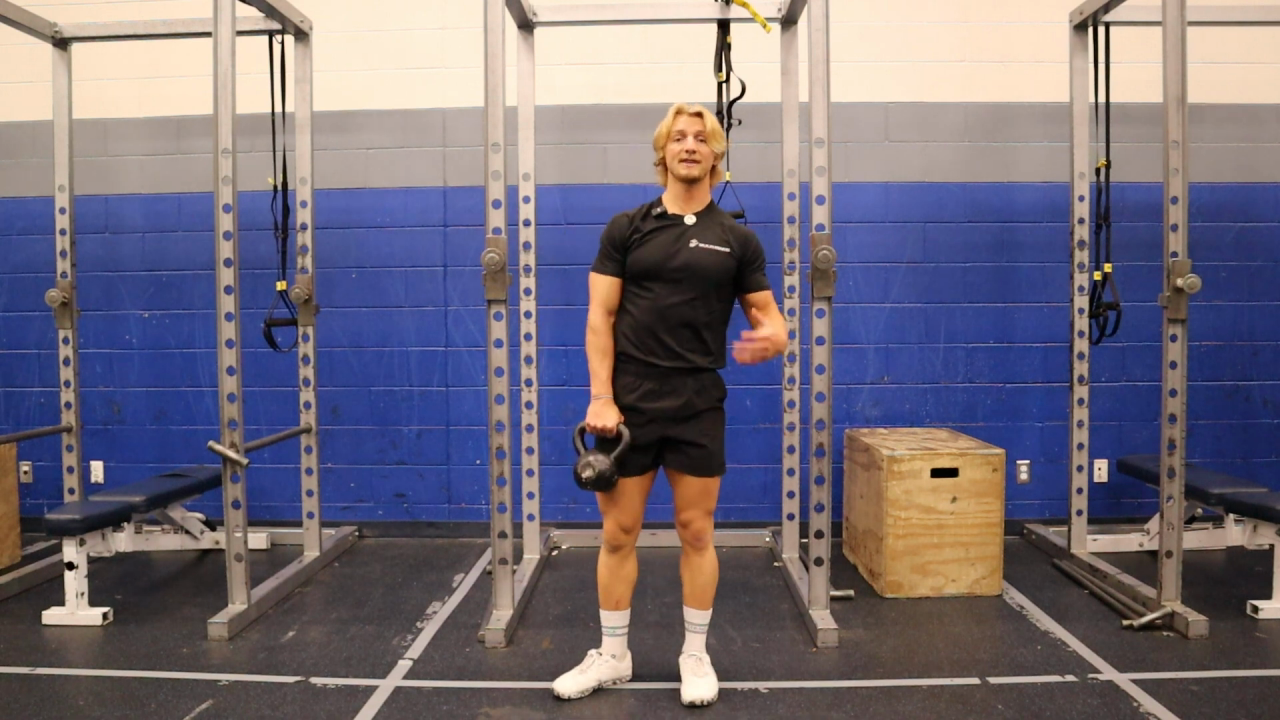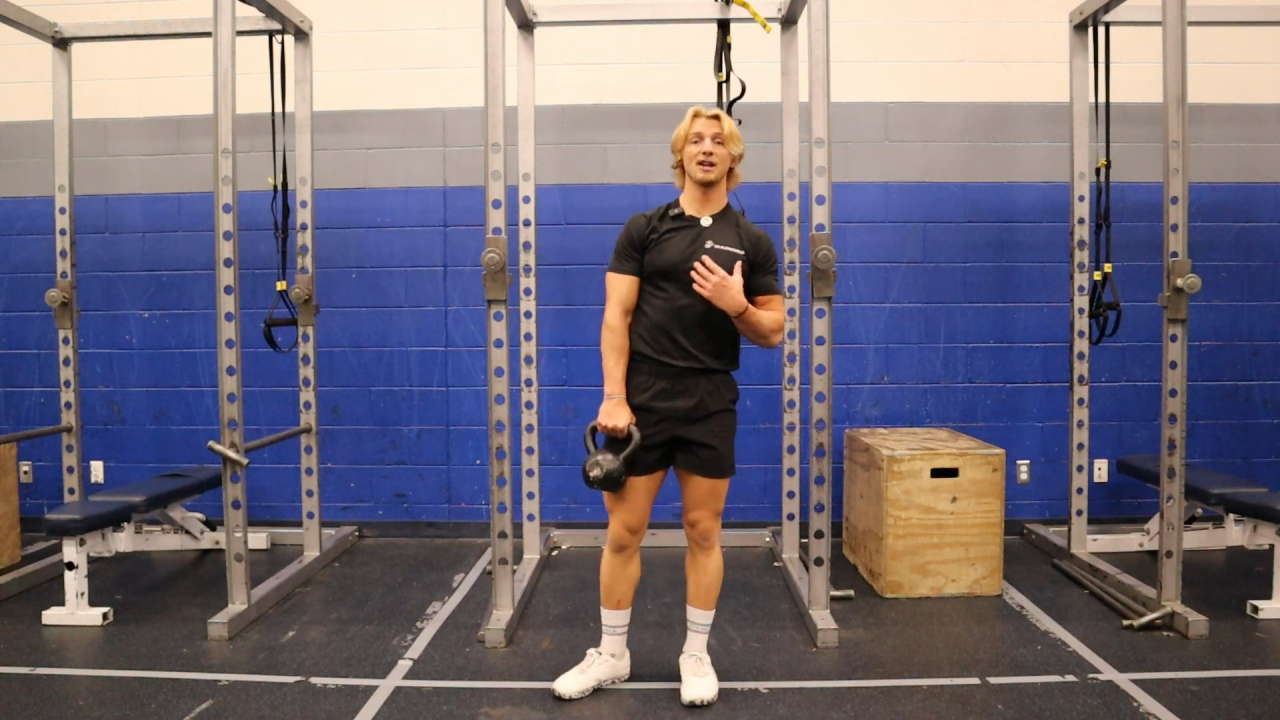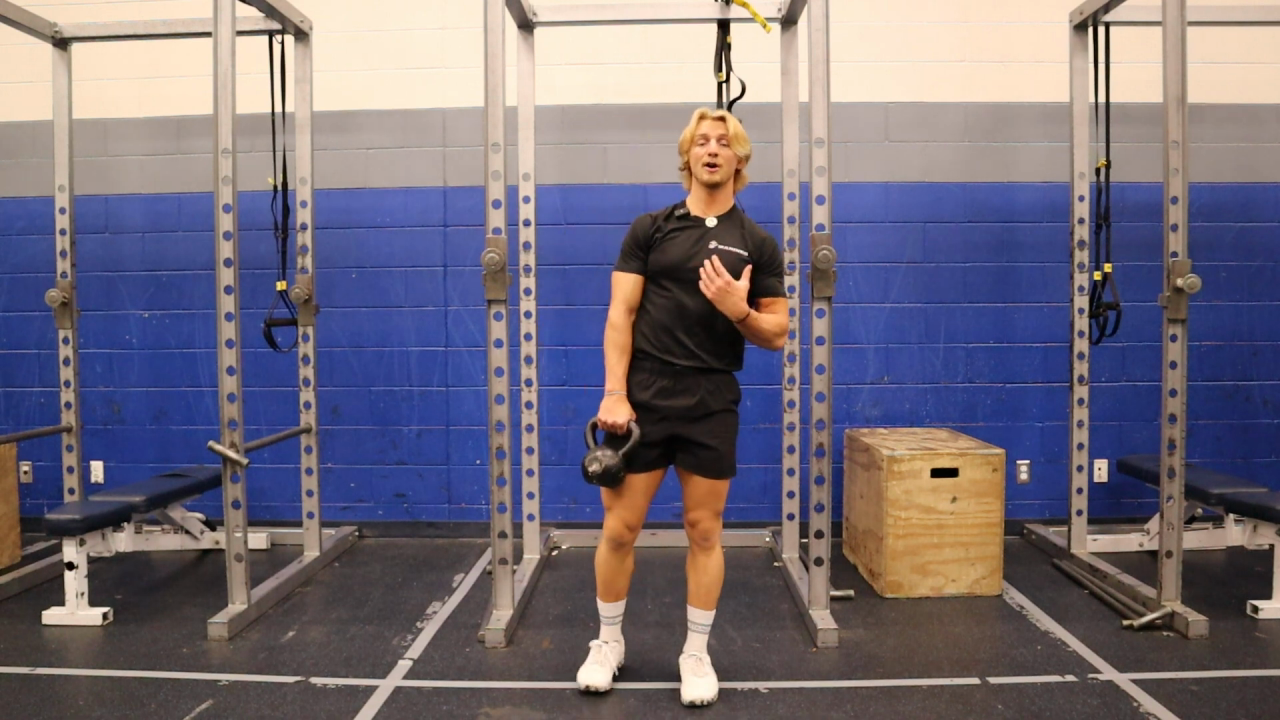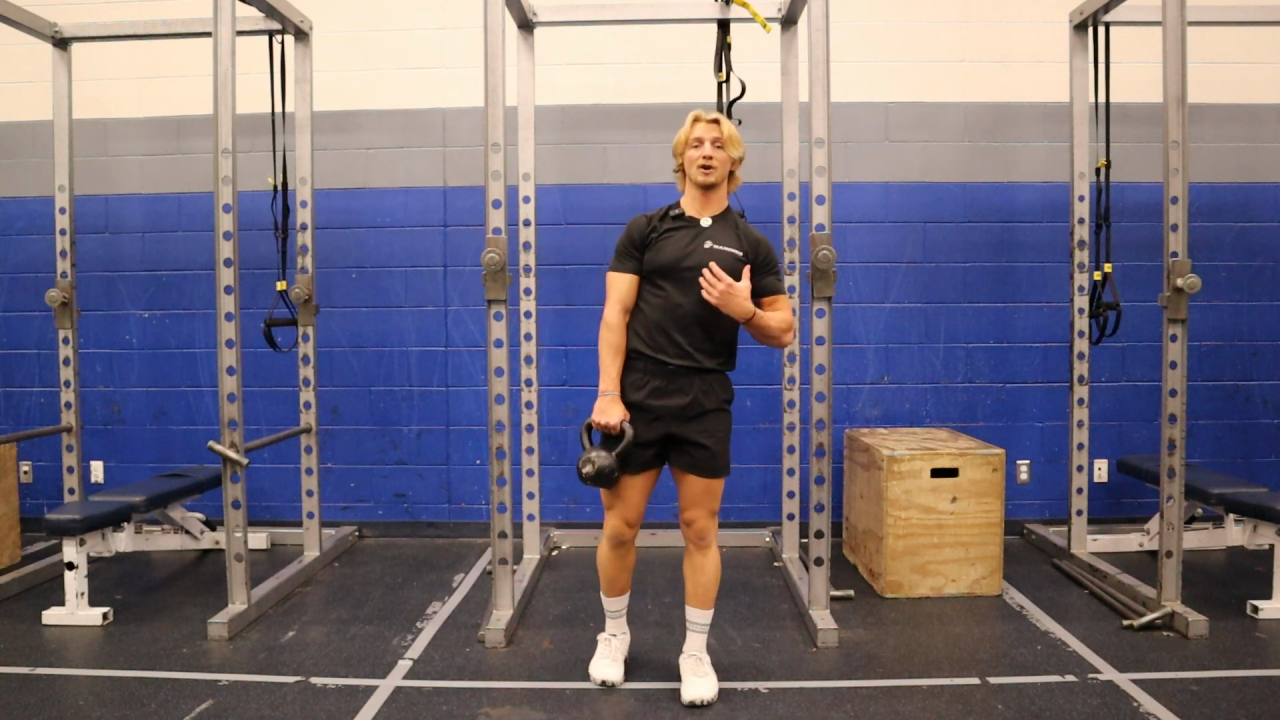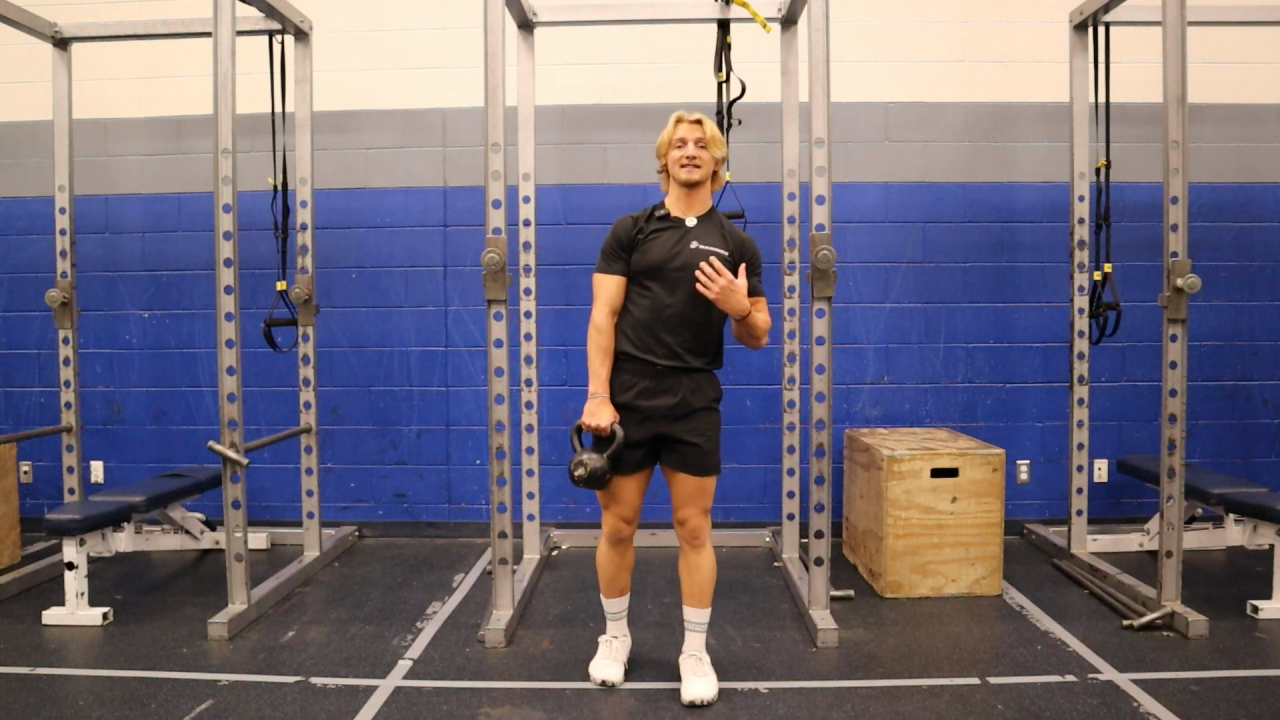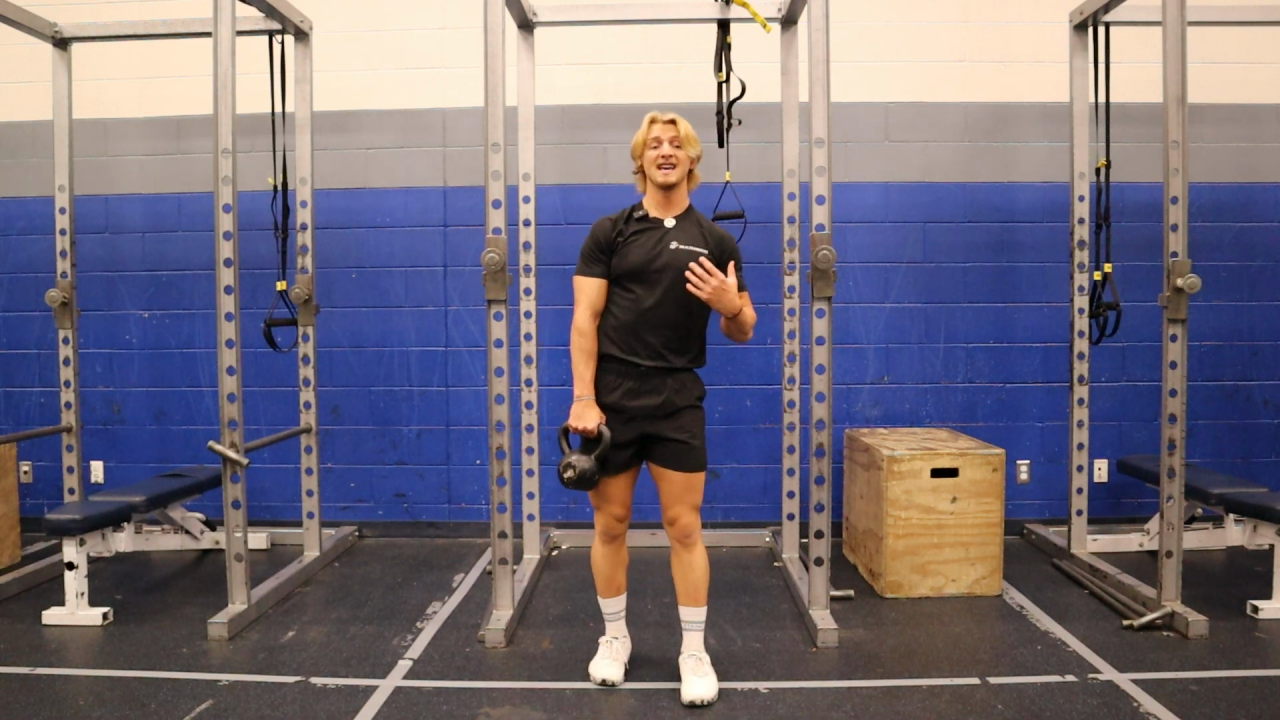
dt=0.2s
person 1, frame 1
left shoulder: (738, 239)
right shoulder: (626, 228)
left elbow: (768, 316)
right elbow: (601, 316)
left wrist: (770, 338)
right wrist: (601, 397)
left hip: (699, 404)
right hip: (629, 402)
left knee: (696, 532)
right knee: (618, 533)
left ankle: (695, 654)
right ankle: (612, 655)
person 1, frame 2
left shoulder: (752, 242)
right shoulder: (642, 229)
left elbow: (772, 331)
right elbow: (617, 316)
left wrist: (738, 307)
right wrist: (613, 396)
left hip: (710, 404)
right hip: (641, 400)
left knee: (704, 532)
right knee: (624, 532)
left ankle: (696, 654)
right ankle: (611, 653)
person 1, frame 3
left shoulder: (757, 242)
right shoulder: (649, 228)
left elbow: (778, 333)
right elbow: (621, 313)
left wrist: (739, 310)
right wrist: (614, 393)
left hip: (711, 403)
right hip: (643, 398)
left knee: (704, 532)
right knee: (619, 528)
left ankle: (696, 653)
right ankle: (608, 641)
person 1, frame 4
left shoulder: (751, 244)
right shoulder: (644, 229)
left elbow: (782, 330)
right elbow: (615, 313)
left wrist: (744, 311)
right wrist: (607, 393)
left hip: (705, 402)
right hip: (638, 396)
left knee: (700, 531)
right knee: (619, 527)
left ankle: (695, 652)
right ankle: (614, 632)
person 1, frame 5
left shoulder: (737, 243)
right shoulder: (630, 230)
left elbow: (758, 336)
right elbow: (604, 315)
left wrist: (740, 308)
right wrist: (598, 395)
left hip: (695, 400)
right hip: (628, 397)
left knee: (693, 529)
right knee: (617, 526)
left ankle: (695, 651)
right ankle: (615, 634)
person 1, frame 6
left shoulder: (716, 241)
right shoulder: (609, 231)
left elbow: (742, 332)
right elbow: (585, 317)
left wrist: (732, 305)
right wrist: (583, 397)
left hip: (678, 398)
right hip: (613, 395)
left knee: (684, 527)
right knee: (610, 524)
left ankle: (693, 650)
right ankle: (615, 637)
